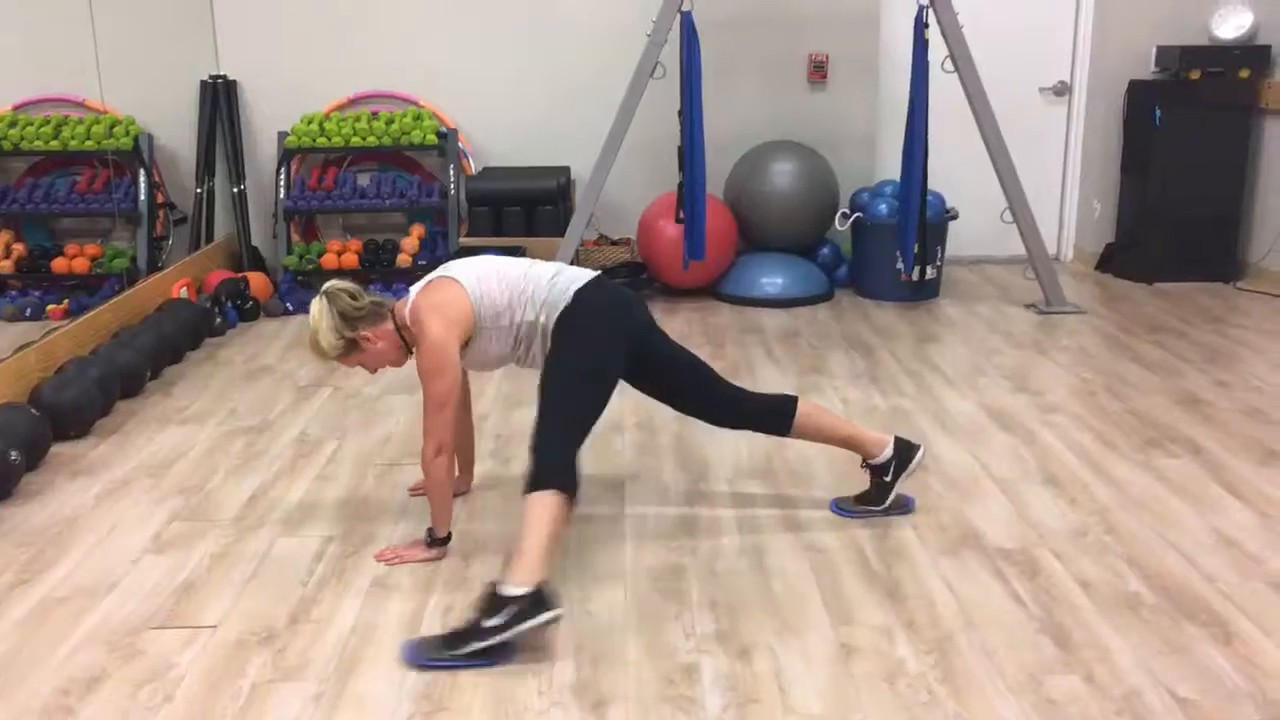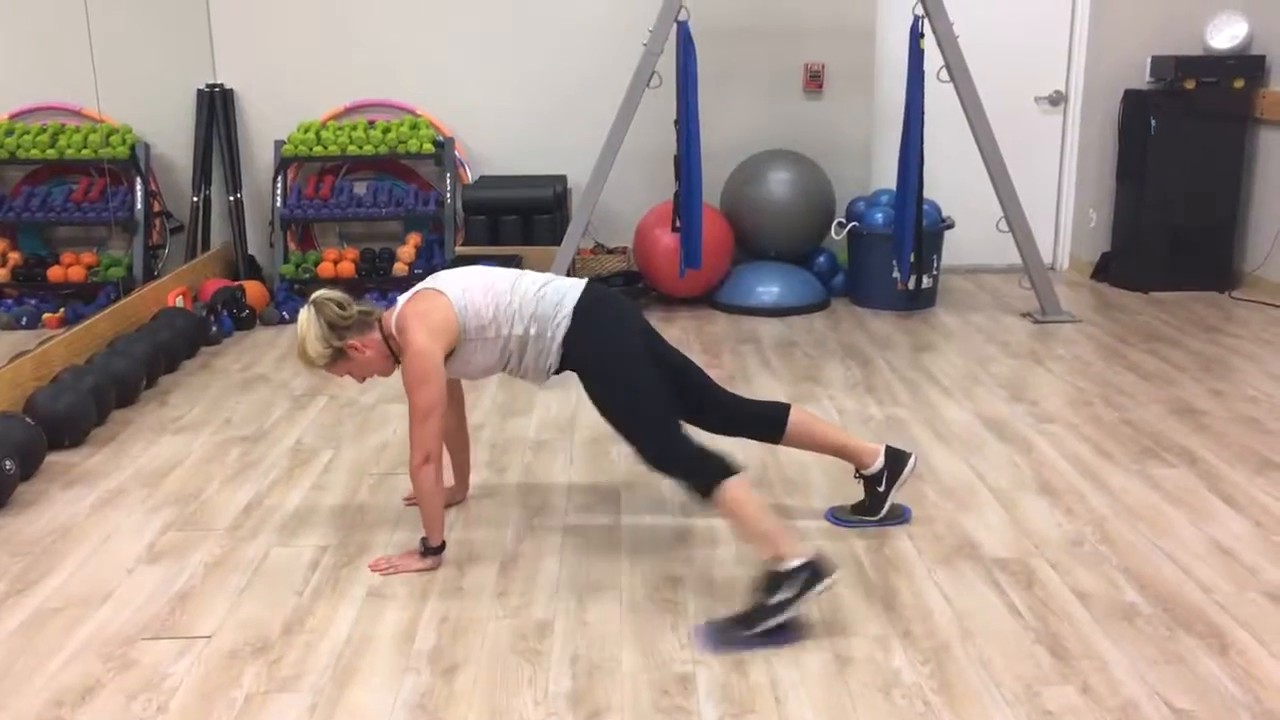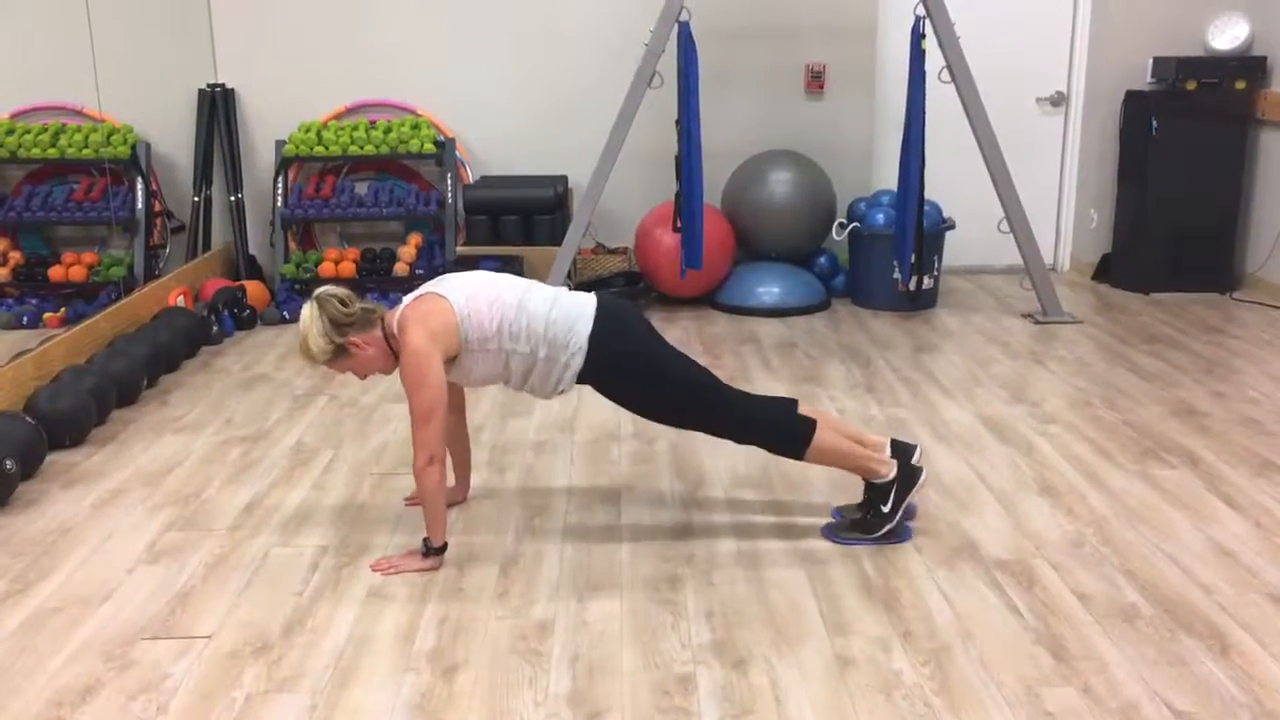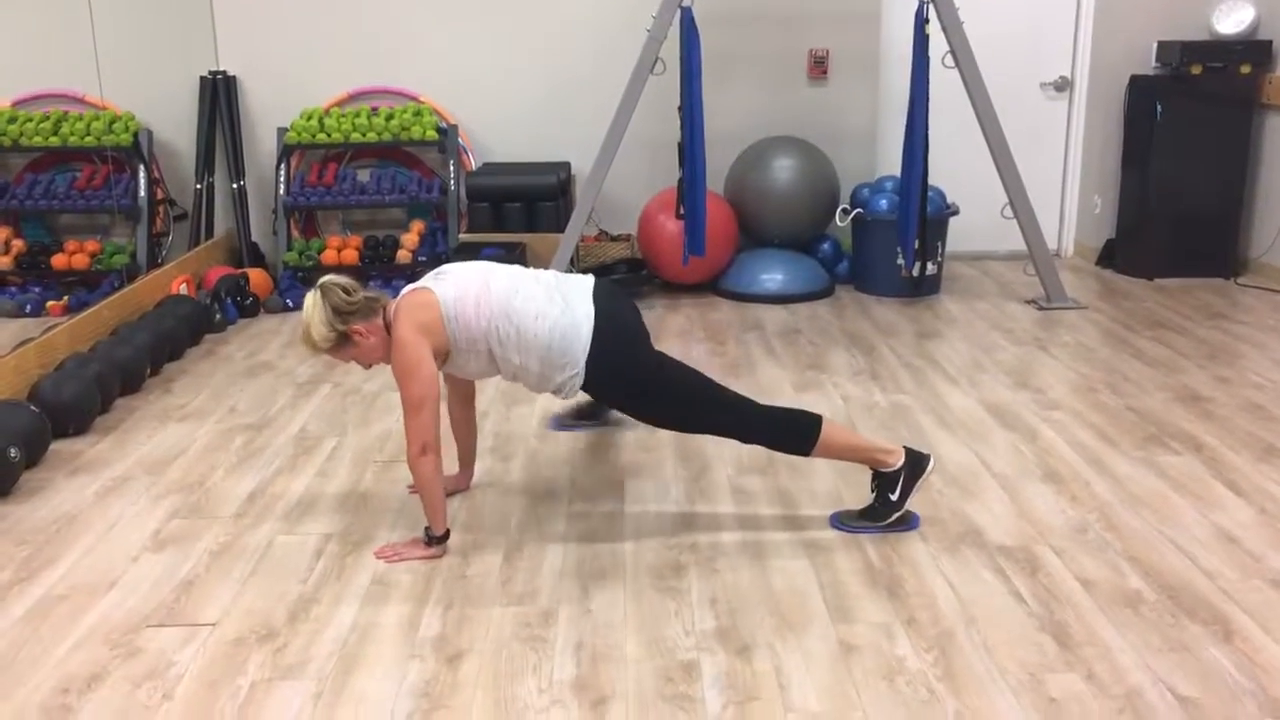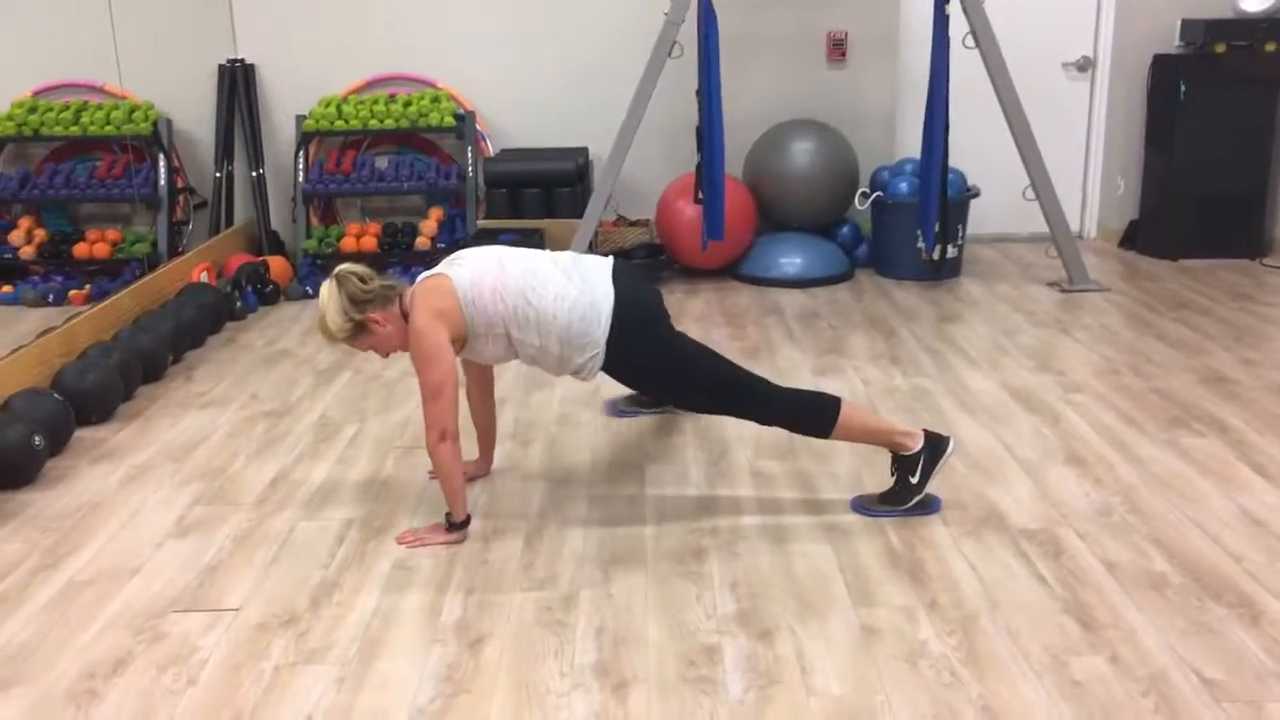
dt=0.5s
person 1, frame 1
left shoulder: (432, 324)
right shoulder: (421, 310)
left elbow: (436, 441)
right elbow: (459, 401)
left wrist: (437, 537)
right wrist: (462, 478)
left hip: (589, 313)
right hip: (603, 311)
left knee: (551, 448)
right knee: (728, 405)
left ankle: (520, 592)
right ankle: (884, 451)
person 1, frame 2
left shoulder: (416, 334)
right shoulder: (413, 316)
left elbow: (424, 454)
right elbow: (453, 410)
left wrist: (430, 547)
right wrist: (459, 487)
left hip: (587, 326)
right hip: (594, 318)
left knee: (666, 445)
right knee: (724, 413)
left ankle: (791, 565)
right ankle: (875, 460)
person 1, frame 3
left shoulder: (416, 337)
right shoulder: (422, 317)
left elbow: (426, 454)
right elbow: (453, 410)
left wrist: (432, 548)
right wrist: (461, 487)
left hip: (600, 344)
right hip: (600, 325)
left knee: (731, 417)
right knee: (731, 407)
left ankle: (886, 473)
right ankle: (882, 447)
person 1, frame 4
left shoulder: (408, 330)
right shoulder: (427, 304)
left elbow: (421, 446)
right elbow: (461, 391)
left wrist: (434, 535)
right wrist: (464, 474)
left hip: (596, 349)
right hip: (594, 306)
left knee: (734, 418)
left ankle: (893, 462)
right ankle: (600, 406)
person 1, frame 5
left shoulder: (424, 319)
right shoulder: (442, 291)
left elbow: (440, 432)
right elbow: (479, 376)
left wrist: (455, 521)
right wrist: (484, 460)
left hip: (615, 326)
right hip: (612, 286)
left knee: (753, 399)
left ankle: (912, 442)
right ankle: (667, 393)
